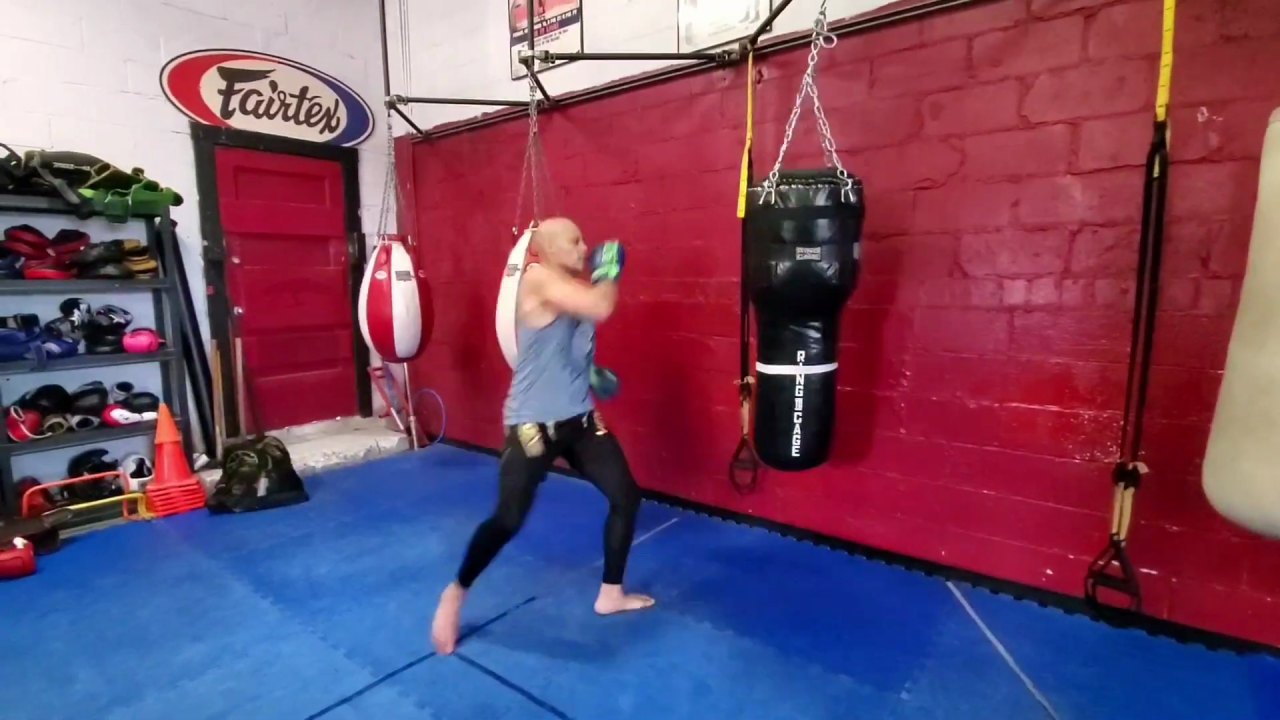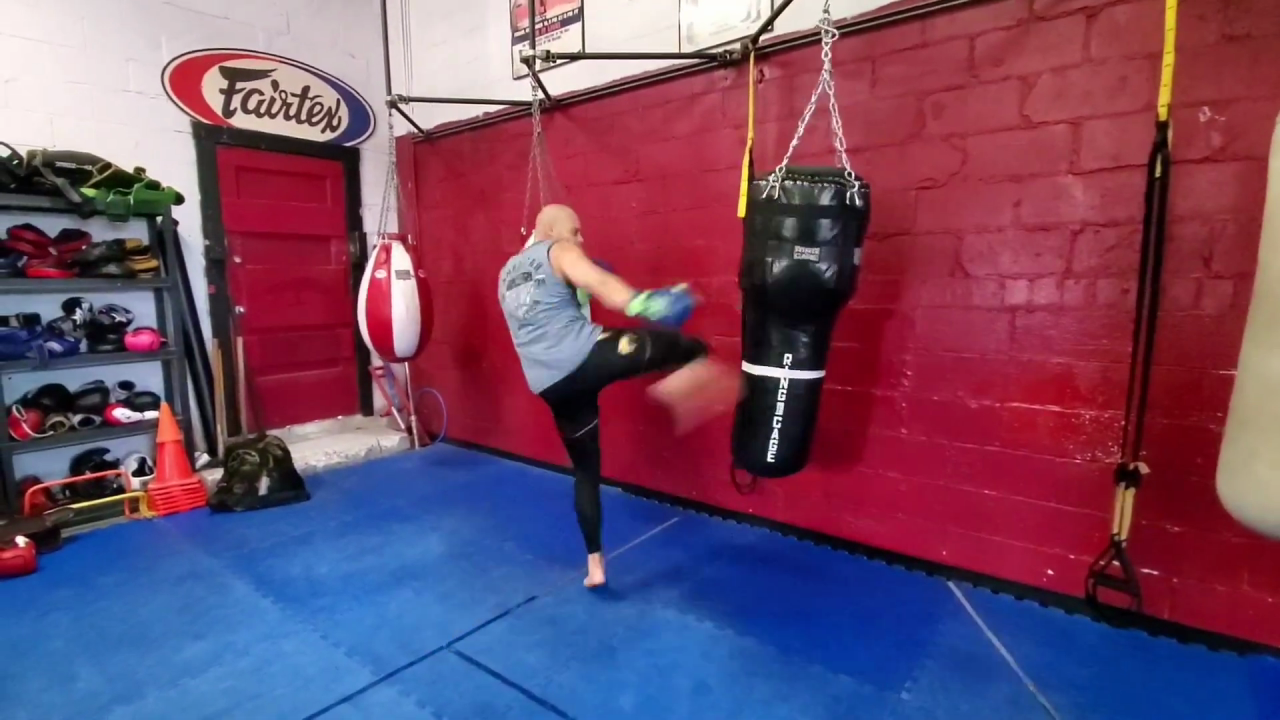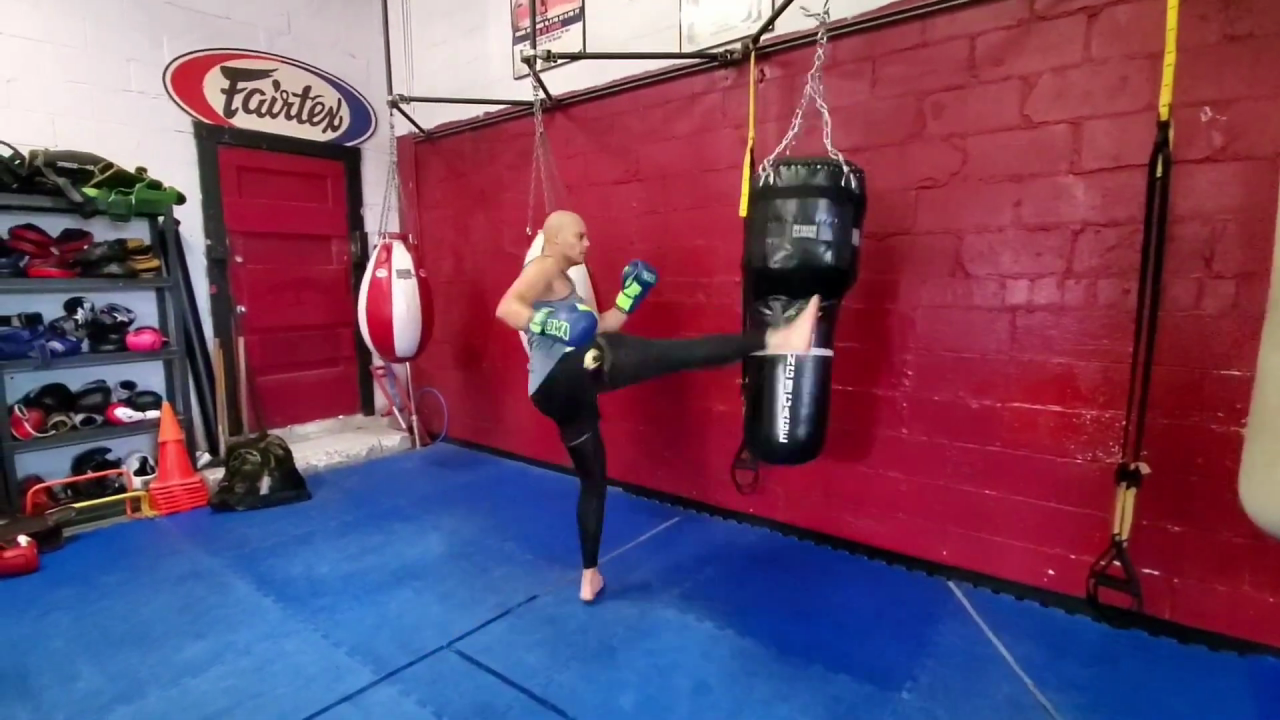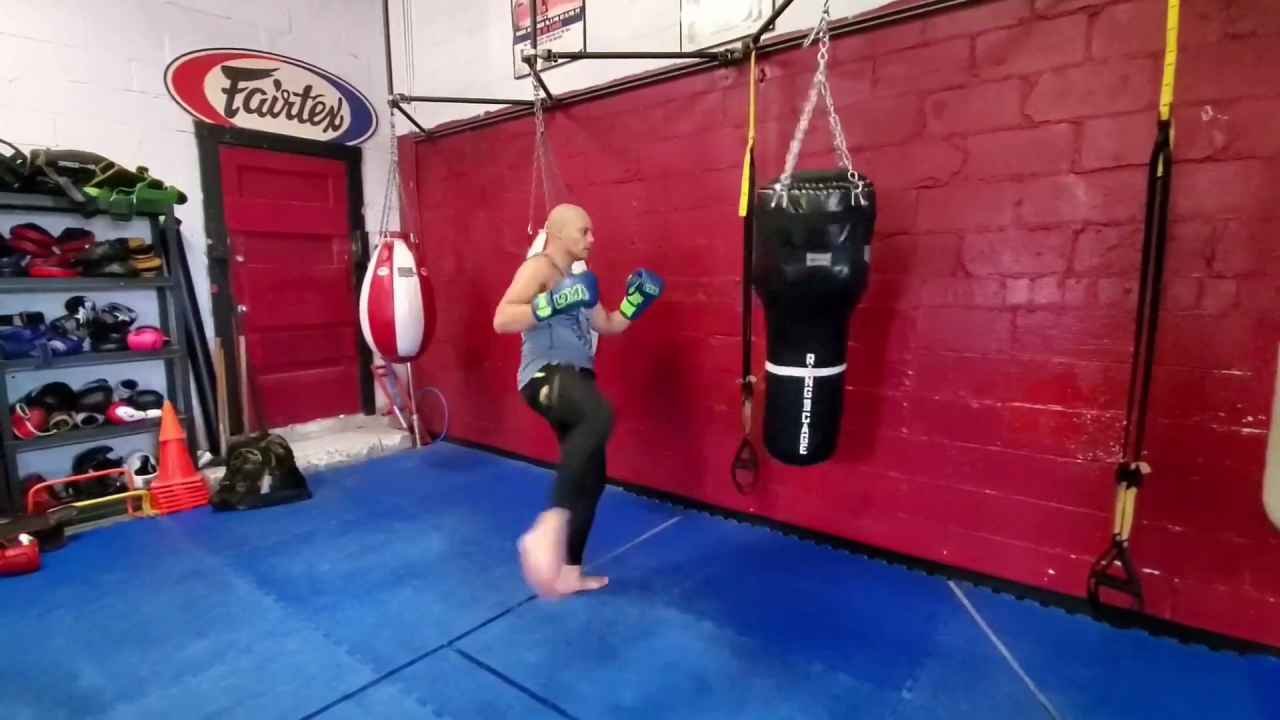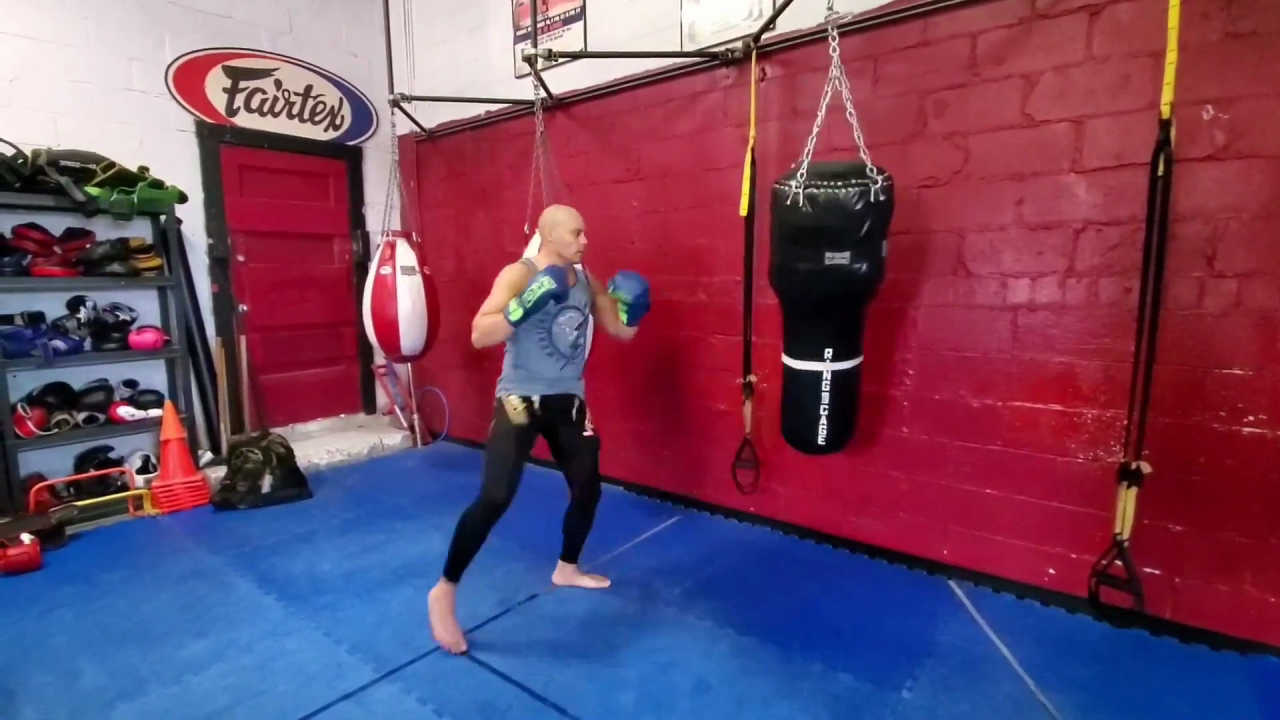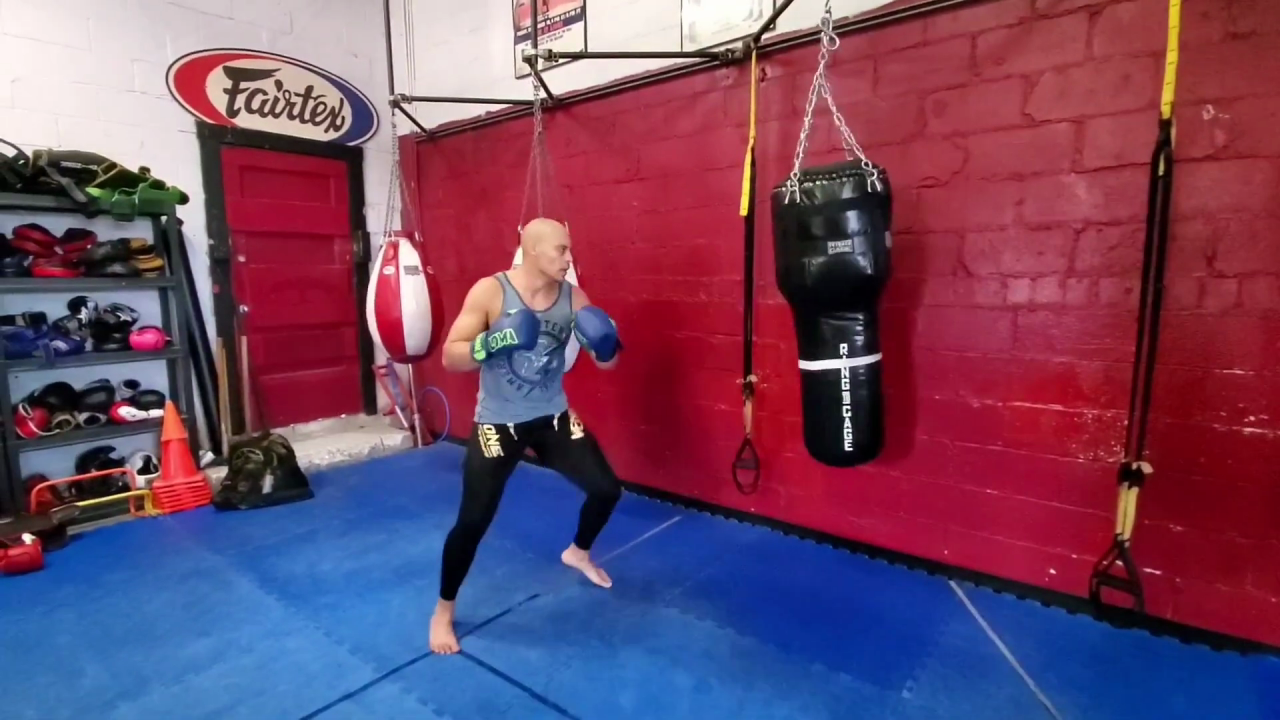
dt=0.2s
person 1, frame 1
left shoulder: (569, 284)
right shoulder: (539, 278)
right elbow: (597, 307)
left wrist: (592, 372)
right wrist: (607, 269)
left hip: (580, 416)
right hip: (535, 421)
left knee: (626, 495)
right knee: (508, 522)
left ankle: (612, 593)
right ankle: (454, 597)
person 1, frame 2
left shoulder: (512, 269)
right shoulder: (560, 251)
right elbow: (604, 287)
right wrist: (651, 303)
left hip: (552, 383)
right hip: (583, 359)
left knee: (587, 468)
right knee: (676, 335)
left ankle: (594, 564)
right ankle: (680, 380)
person 1, frame 3
left shoulder: (562, 279)
right shoulder: (545, 268)
left elbow: (603, 325)
right elbow: (507, 308)
left wrist: (630, 293)
right wrist: (545, 322)
left hip: (558, 388)
right hip: (566, 371)
left knee: (593, 477)
right knee: (664, 352)
left ankle: (590, 577)
right ankle: (775, 340)
person 1, frame 4
left shoulder: (581, 270)
right shoulder: (542, 268)
left elbow: (607, 326)
right elbow: (503, 321)
left wrist: (634, 298)
right wrist: (553, 301)
left hip: (576, 376)
right hip: (550, 375)
left knee: (594, 478)
right knee: (600, 418)
left ankle: (569, 569)
right ankle: (551, 529)
person 1, frame 5
left shoulder: (584, 282)
right shoulder: (518, 275)
left elbow: (624, 331)
right elbow: (479, 335)
left wrist: (631, 305)
right wrist: (526, 303)
left hip: (569, 402)
right hip: (521, 399)
left knee: (587, 491)
right knee: (497, 495)
left ankle: (566, 569)
right ankle: (444, 590)
person 1, frame 6
left shoulder: (573, 299)
right shoulder: (489, 293)
left elbow: (607, 361)
right elbow: (450, 356)
left wrist: (604, 341)
right wrist: (492, 342)
left hip: (554, 416)
right hip: (498, 423)
left knee: (606, 488)
right knee: (473, 521)
left ankle: (579, 551)
right ankle: (443, 610)
